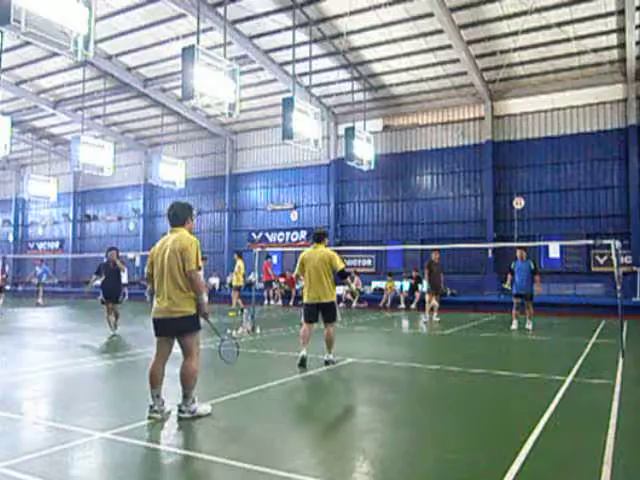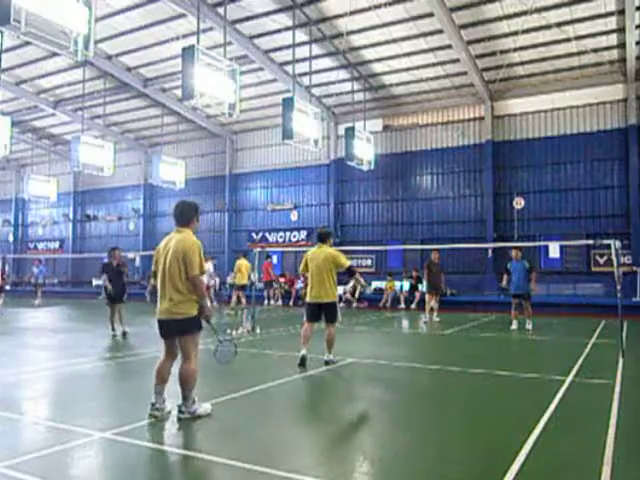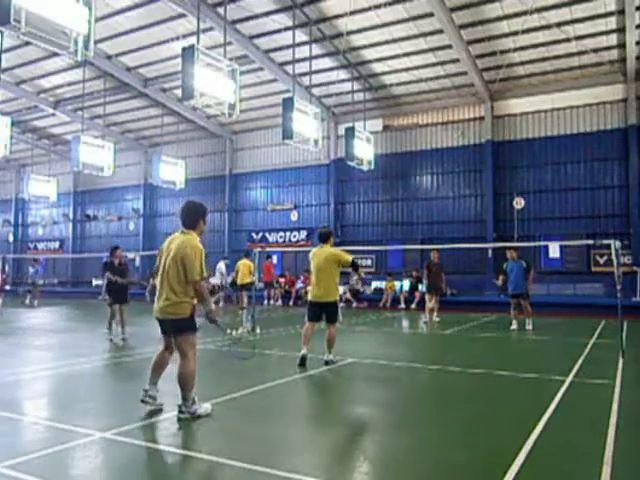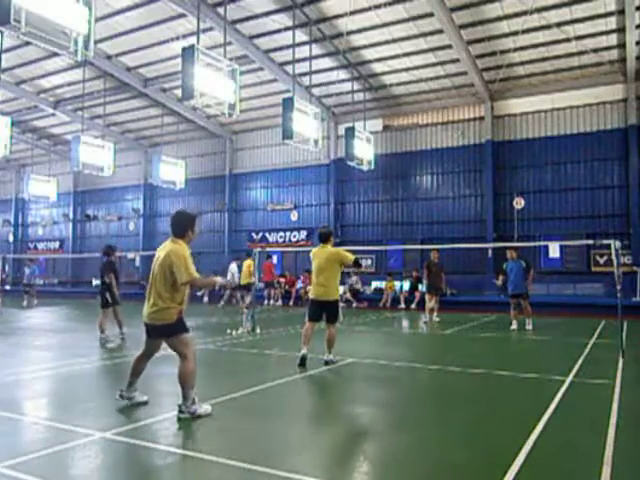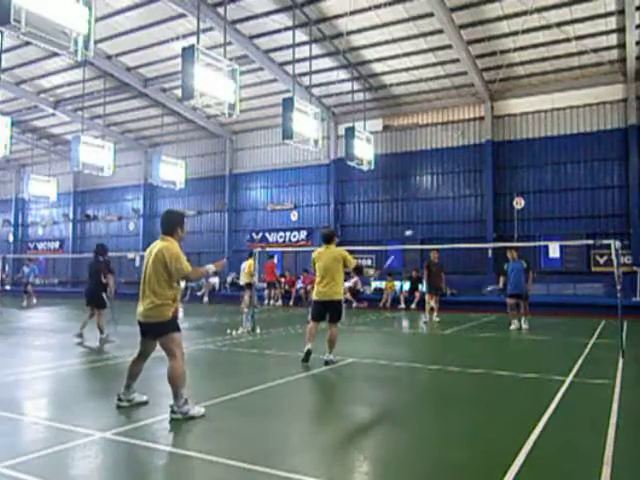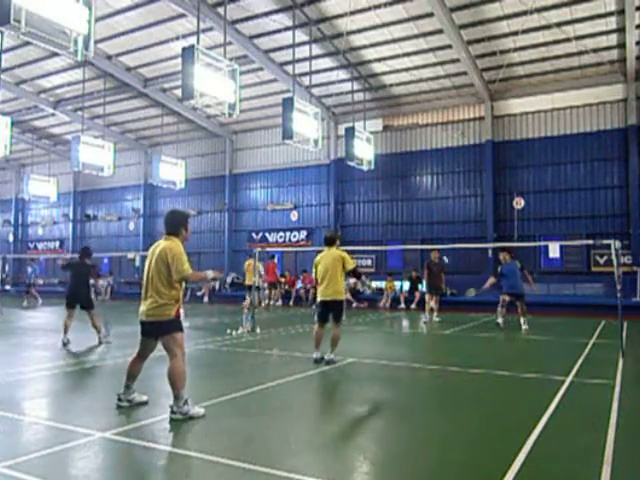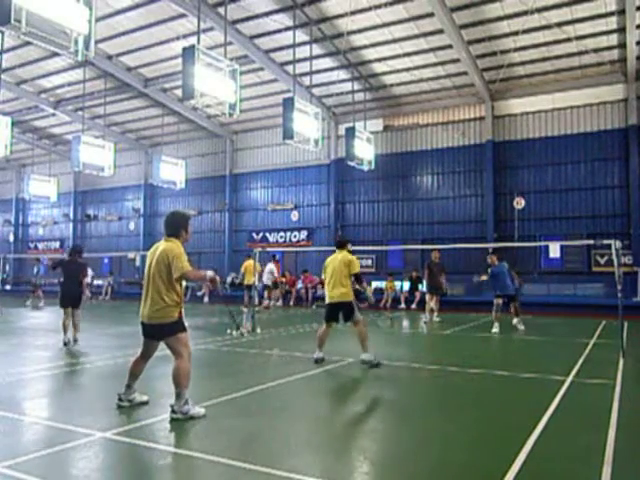
dt=0.3s
person 1, frame 1
left shoulder: (159, 245)
right shoulder: (189, 241)
left elbow: (149, 278)
right elbow: (193, 275)
right wrist: (203, 300)
left hip: (161, 310)
right hip: (184, 309)
left knee: (160, 358)
right knee: (191, 357)
left ankle: (156, 406)
right ankle: (188, 406)
person 1, frame 2
left shoulder: (164, 242)
right shoulder: (192, 243)
left elbow: (155, 275)
right elbow: (195, 279)
right wrist: (205, 304)
left hip: (165, 310)
right hip: (186, 310)
left knee: (169, 356)
right knee: (190, 358)
left ankle: (158, 404)
right ankle: (188, 406)
person 1, frame 3
left shoulder: (171, 240)
right shoulder: (193, 246)
left elbow: (157, 270)
right elbow: (198, 283)
right wrist: (209, 307)
left hip: (163, 307)
right hip: (180, 309)
left knee: (168, 349)
right knee: (188, 356)
left ankle: (151, 391)
right ankle: (188, 406)
person 1, frame 4
left shoulder: (165, 247)
right shoulder: (179, 252)
right elbow: (195, 282)
right wrist: (217, 281)
left hip: (152, 312)
right hip: (168, 314)
left knee: (148, 352)
right knee: (188, 356)
left ankle: (128, 391)
right ankle: (188, 406)
person 1, frame 5
left shoulder: (154, 246)
right shoulder: (170, 248)
right elbow: (190, 275)
right wrist: (212, 267)
left hip: (146, 311)
right hip: (162, 312)
left knee: (143, 354)
right knee: (176, 356)
left ankle: (126, 395)
right ankle: (180, 406)
person 1, frame 6
left shoulder: (157, 246)
right shoulder: (174, 248)
right elbow: (188, 277)
right wrist: (209, 274)
left hip: (148, 311)
right hip: (165, 312)
left knee: (142, 354)
right knee: (177, 356)
left ankle: (126, 394)
right ankle: (180, 406)
person 1, frame 7
left shoulder: (156, 247)
right shoulder: (174, 249)
right elbow: (188, 274)
right wrist: (208, 274)
left hip: (149, 313)
right hip: (167, 314)
left knee: (145, 355)
right knee: (183, 355)
left ankle: (127, 394)
right ankle: (181, 406)
person 2, frame 1
left shoulder: (304, 255)
right shoulder: (330, 254)
left elbow: (297, 274)
right elbow: (341, 273)
left wrist: (297, 277)
right wrist: (351, 286)
left hip: (310, 296)
right hip: (327, 296)
left knee: (307, 325)
right knee: (329, 326)
left ankle: (303, 352)
right ankle: (328, 355)
person 2, frame 2
left shoulder: (309, 254)
right shoulder: (333, 253)
left elbow: (302, 272)
right elbow: (349, 269)
right wrist: (360, 280)
left hip: (312, 296)
right hip: (329, 296)
left knee: (308, 324)
right knee: (330, 326)
left ankle: (303, 351)
right ankle: (329, 356)
person 2, frame 3
left shoulder: (313, 253)
right shoulder: (334, 253)
right elbow: (352, 262)
right wrist: (357, 273)
left hip: (314, 295)
right hip: (330, 296)
left knee: (310, 323)
right knee: (331, 326)
left ankle: (304, 351)
right ankle: (328, 356)
person 2, frame 4
left shoulder: (313, 253)
right shoulder: (336, 252)
right elbow: (354, 261)
right wrist: (359, 266)
left hip: (315, 295)
right hip: (331, 295)
left knee: (310, 323)
right knee: (331, 326)
left ankle: (304, 351)
right ankle: (328, 356)
person 2, frame 5
left shoulder: (316, 254)
right shoulder: (341, 253)
right elbow: (354, 267)
left hip: (318, 295)
right hip: (335, 295)
left knee: (313, 322)
right knee: (333, 326)
left ankle: (308, 346)
right ankle: (329, 355)
person 2, frame 6
left shoulder: (318, 258)
right shoulder: (341, 255)
right elbow: (353, 272)
left hip: (322, 296)
right hip: (337, 295)
left knee: (320, 325)
right knee: (336, 325)
left ankle: (316, 354)
right ankle: (330, 355)
person 2, frame 7
left shoulder: (329, 260)
right shoulder: (350, 258)
right elbow: (358, 277)
right wrist: (367, 291)
left hip: (331, 298)
right hip: (345, 297)
left knee: (326, 325)
right knee: (359, 323)
left ankle: (318, 353)
right ankle: (366, 355)
